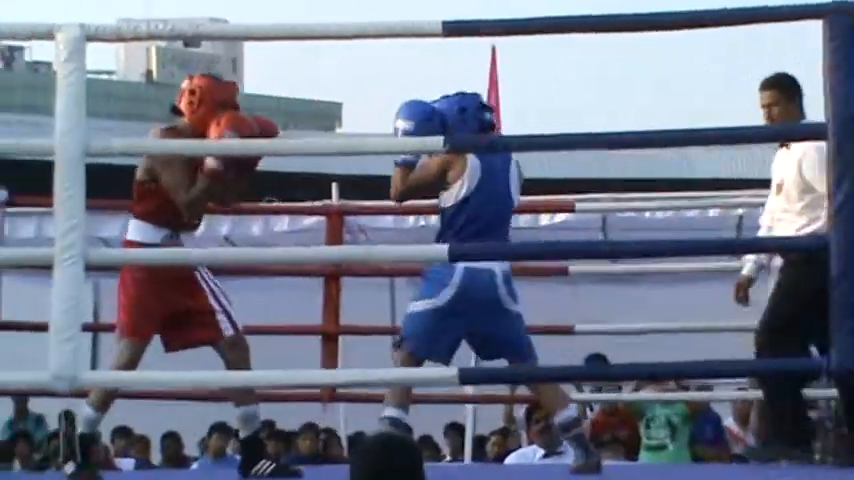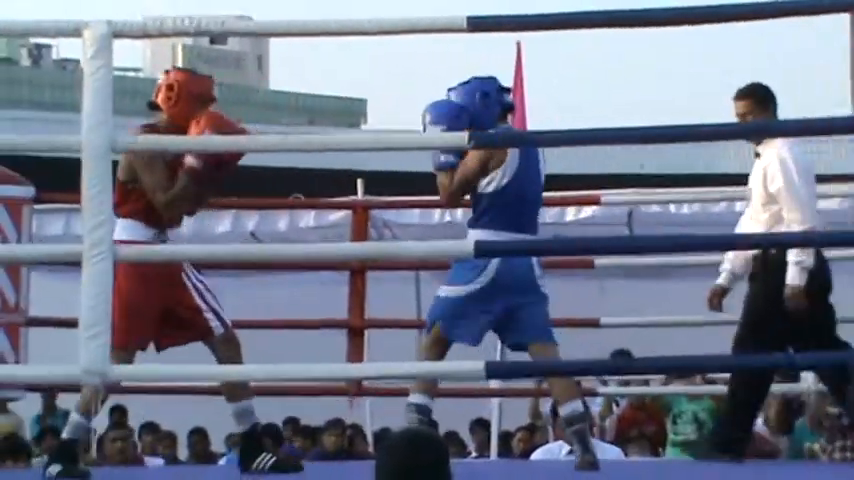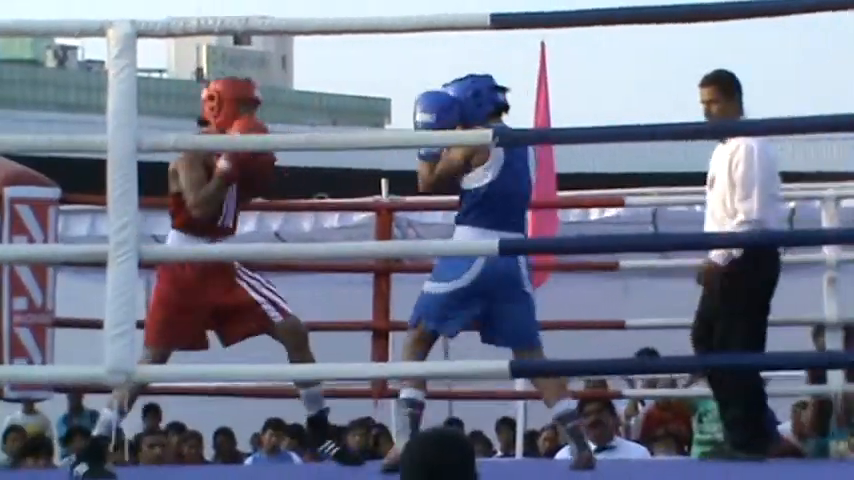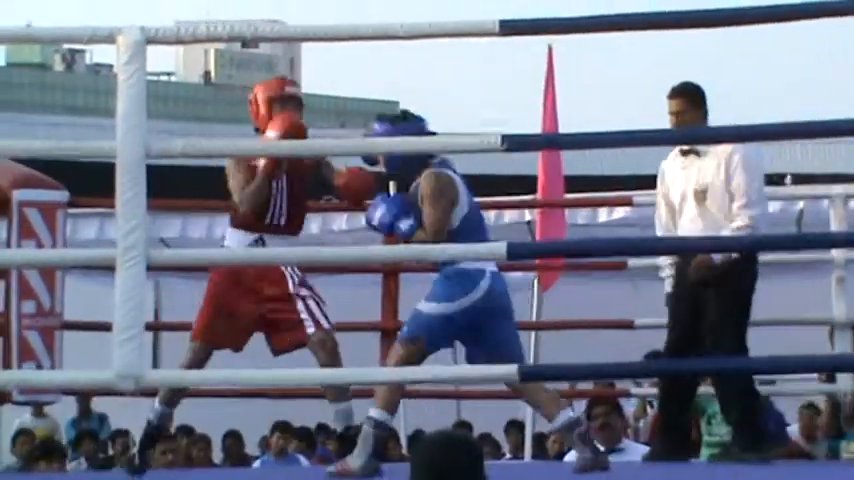
dt=0.3s
person 1, frame 1
left shoulder: (198, 145)
right shoulder: (166, 143)
left elbow: (226, 198)
right elbow: (191, 207)
left wrist: (251, 154)
right wrist: (218, 159)
right hip: (145, 255)
left knee: (234, 346)
right knee: (129, 354)
person 1, frame 2
right shoulder: (145, 141)
left elbow: (191, 204)
right elbow: (170, 207)
left wrist: (219, 162)
right wrist: (197, 158)
left knee: (226, 342)
right knee: (117, 359)
person 1, frame 3
left shoulder: (234, 149)
right shoulder: (194, 152)
left elbow: (249, 191)
right elbow: (200, 210)
right wrist: (228, 164)
left hip: (221, 262)
right hip: (184, 264)
left knee: (293, 330)
right knee: (152, 359)
left ankle: (321, 433)
person 1, frame 4
right shoulder: (240, 154)
right elbow: (247, 208)
right wrist: (268, 159)
left hip: (280, 263)
right hip: (236, 262)
left knee: (324, 345)
right knee: (197, 355)
person 2, frame 1
left shoulder: (816, 148)
right shoulder: (783, 155)
right elbow: (772, 219)
right wrist: (749, 269)
left hip: (815, 260)
right hip: (804, 261)
left knee: (773, 343)
left ankle: (789, 438)
person 2, frame 2
left shoulder: (784, 155)
right shoulder: (765, 159)
left elbow: (802, 220)
right elbow: (753, 226)
left wrist: (796, 278)
right wrist: (724, 279)
left hip: (788, 271)
left knee: (751, 352)
left ankle: (728, 443)
person 2, frame 3
left shoulder: (748, 147)
right shoulder: (724, 148)
left elbow: (751, 214)
left wrist: (718, 258)
left hip: (745, 260)
right hip: (730, 261)
left knee: (732, 349)
right knee: (707, 340)
left ankle: (749, 439)
right ankle: (751, 432)
person 2, frame 4
left shoulder: (735, 154)
right shoulder: (670, 165)
left elbow: (749, 214)
left wrist: (715, 255)
right wrist: (670, 277)
left hip: (730, 265)
right hip: (689, 267)
left knee: (726, 352)
right knee: (678, 352)
left ankle: (748, 440)
right ankle: (673, 441)
person 3, frame 1
left shoulder: (453, 155)
right shoulder: (511, 163)
left elbow: (399, 192)
left hip: (452, 274)
right hip: (494, 276)
left knee: (404, 361)
right knee: (529, 366)
right ankle: (584, 450)
person 3, frame 2
left shoulder: (490, 143)
right shoulder: (528, 146)
left elbow: (448, 192)
left wrist: (443, 147)
right wrist: (461, 150)
left hip: (483, 259)
right hip: (524, 261)
left knee: (433, 344)
right knee: (545, 354)
right ankle: (584, 446)
person 3, frame 3
left shoulder: (477, 141)
right shoulder: (520, 144)
left elbow: (427, 182)
left wrist: (429, 136)
left hip: (472, 256)
right hip: (513, 261)
left knee: (416, 342)
right knee: (531, 355)
left ankle: (409, 440)
right ankle: (580, 444)
person 3, frame 4
left shoulder: (432, 178)
right shoulder: (437, 170)
left elbow: (433, 239)
left wrist: (394, 224)
left hip: (466, 281)
right hip: (488, 283)
left knee: (400, 360)
right ankle: (587, 446)
